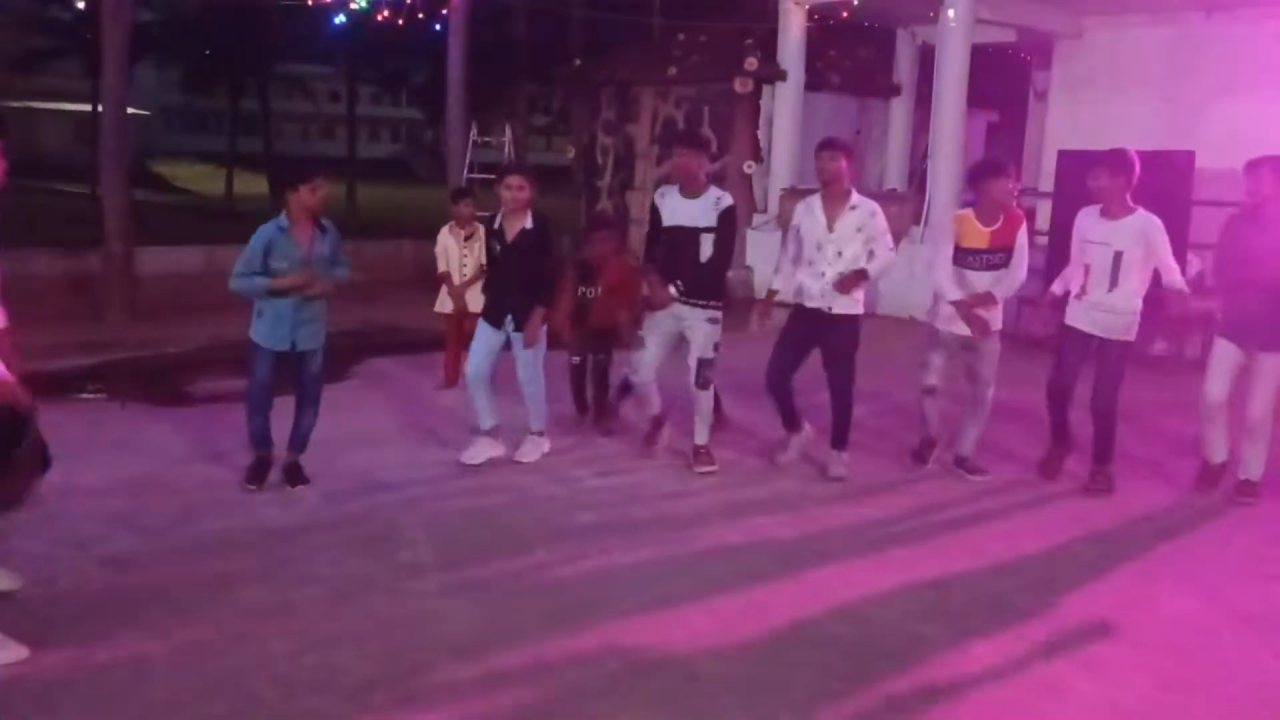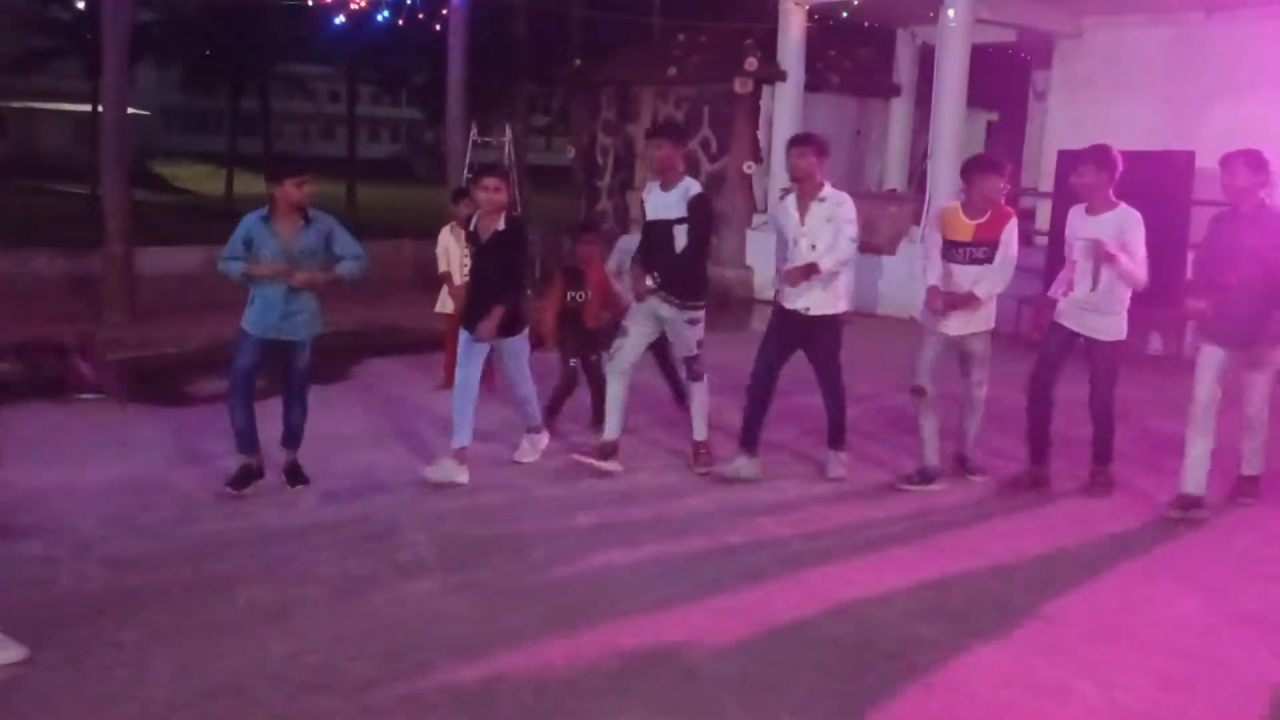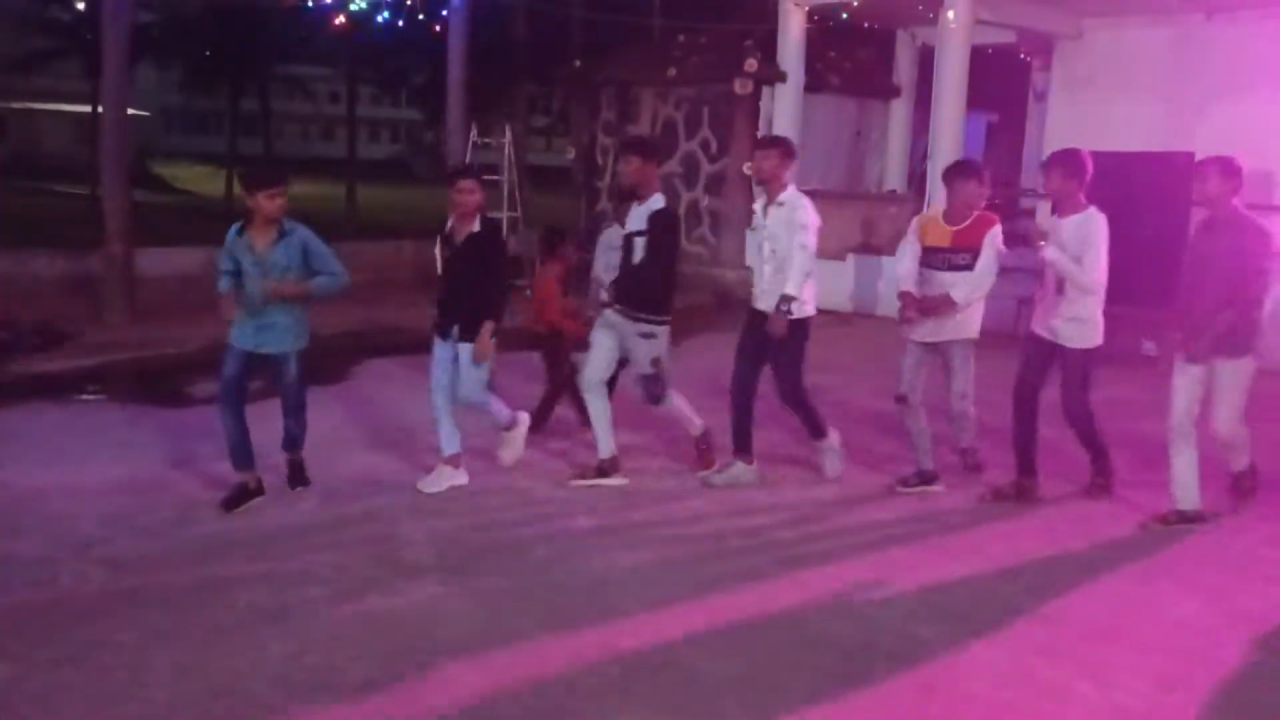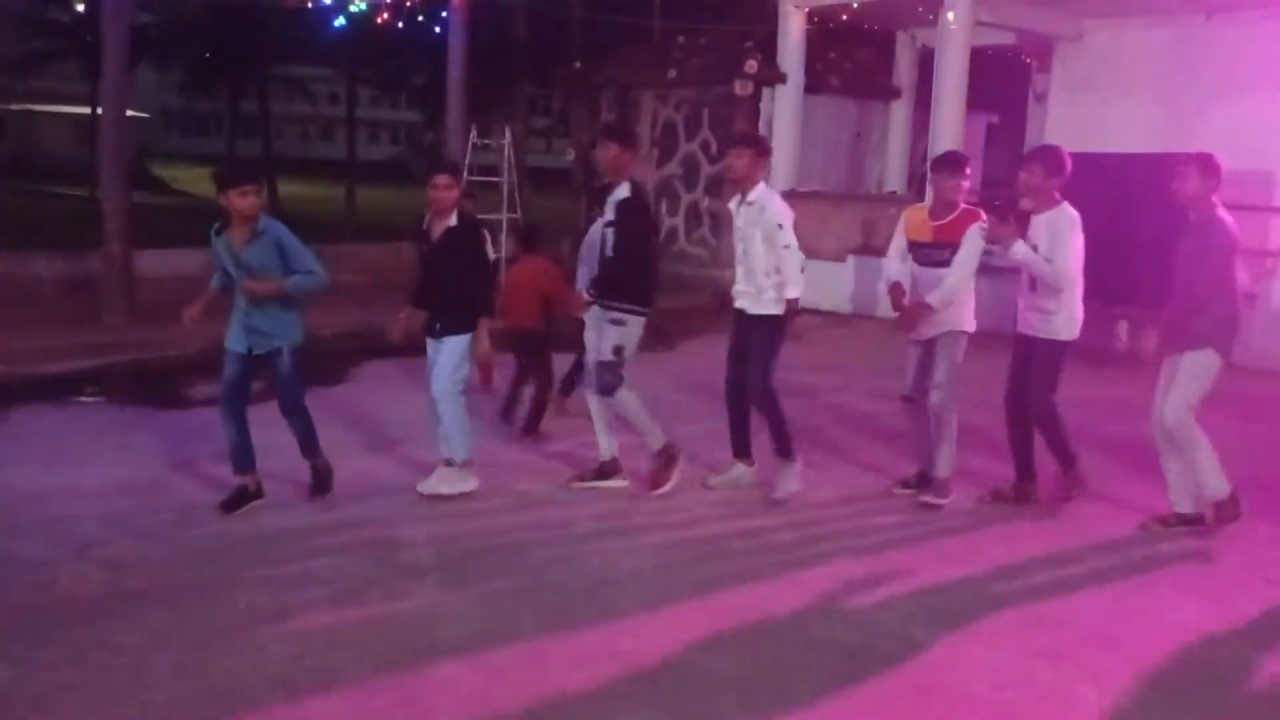
dt=0.2s
person 1, frame 1
left shoulder: (869, 212)
right shoulder: (804, 209)
left elbow: (885, 254)
right elbow: (789, 256)
left wrist: (859, 275)
right wrist: (772, 295)
left hip: (845, 313)
right hip: (806, 308)
left knee: (841, 386)
right knee: (777, 376)
left ankle: (838, 452)
right ankle: (795, 431)
person 1, frame 2
left shoulder: (840, 203)
right shoulder: (783, 207)
left elbow: (846, 249)
left wrist: (808, 270)
left hip: (825, 312)
right hip: (788, 309)
left knee: (830, 386)
right knee: (760, 380)
left ankle: (836, 451)
right ankle: (748, 457)
person 1, frame 3
left shoulder: (801, 207)
right shoulder: (759, 209)
left elbow: (801, 259)
left wrist: (783, 309)
left hip: (792, 314)
right hip: (760, 311)
left knee: (789, 389)
right knee: (741, 386)
left ankle: (824, 437)
right ankle: (743, 462)
person 1, frame 4
left shoulder: (771, 206)
right shoulder: (738, 206)
left elbow: (791, 258)
left wrist: (792, 308)
left hip: (769, 311)
right hip: (745, 309)
left knee: (757, 389)
right knee: (734, 388)
left ankle: (789, 463)
right ankle: (743, 463)
person 2, frame 1
left shoulder: (1148, 226)
right shoulder: (1085, 217)
left elbow: (1170, 273)
left wrist: (1179, 293)
right wrist: (1055, 292)
left hip: (1119, 324)
right hip: (1079, 316)
left knee: (1104, 399)
right knee: (1059, 385)
left ankle: (1102, 466)
right ankle: (1061, 442)
person 2, frame 2
left shoulder: (1128, 219)
right shoulder: (1075, 215)
left elbow: (1139, 278)
left wrist: (1112, 257)
right wrist: (1052, 296)
left hip: (1106, 322)
right hip: (1067, 314)
left knee: (1100, 399)
right knee: (1039, 383)
left ankle: (1102, 467)
right ankle: (1038, 467)
person 2, frame 3
left shoulder: (1093, 223)
right shoulder: (1056, 220)
left elbow: (1091, 282)
left wrist: (1048, 249)
left hip: (1079, 330)
right hip: (1045, 324)
left knee: (1075, 407)
right knee: (1024, 396)
left ankle: (1102, 467)
right ankle: (1026, 479)
person 2, frame 4
left shoulder: (1066, 219)
right shoulder: (1036, 215)
left elbow: (1059, 277)
left wrist: (1013, 244)
right wrist: (1006, 242)
left hip: (1057, 325)
right hip: (1030, 320)
left knee: (1038, 401)
right knee: (1015, 399)
left ankle: (1070, 470)
right ankle: (1024, 482)
